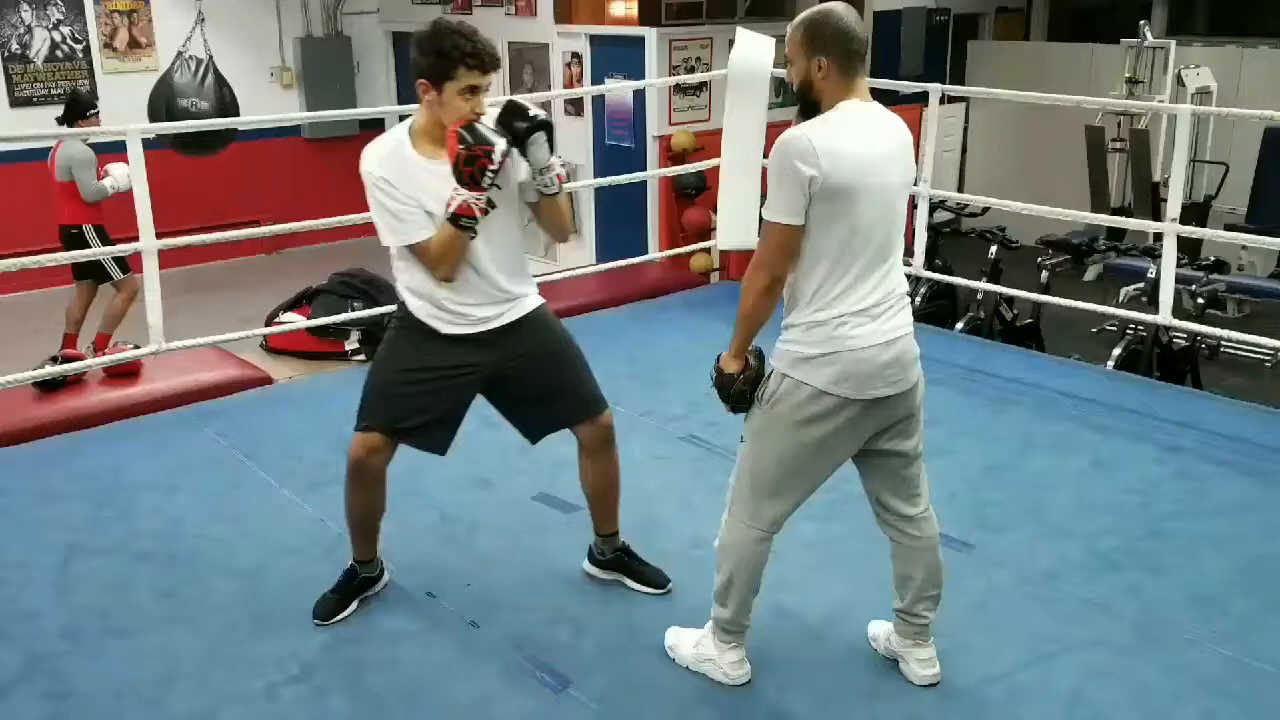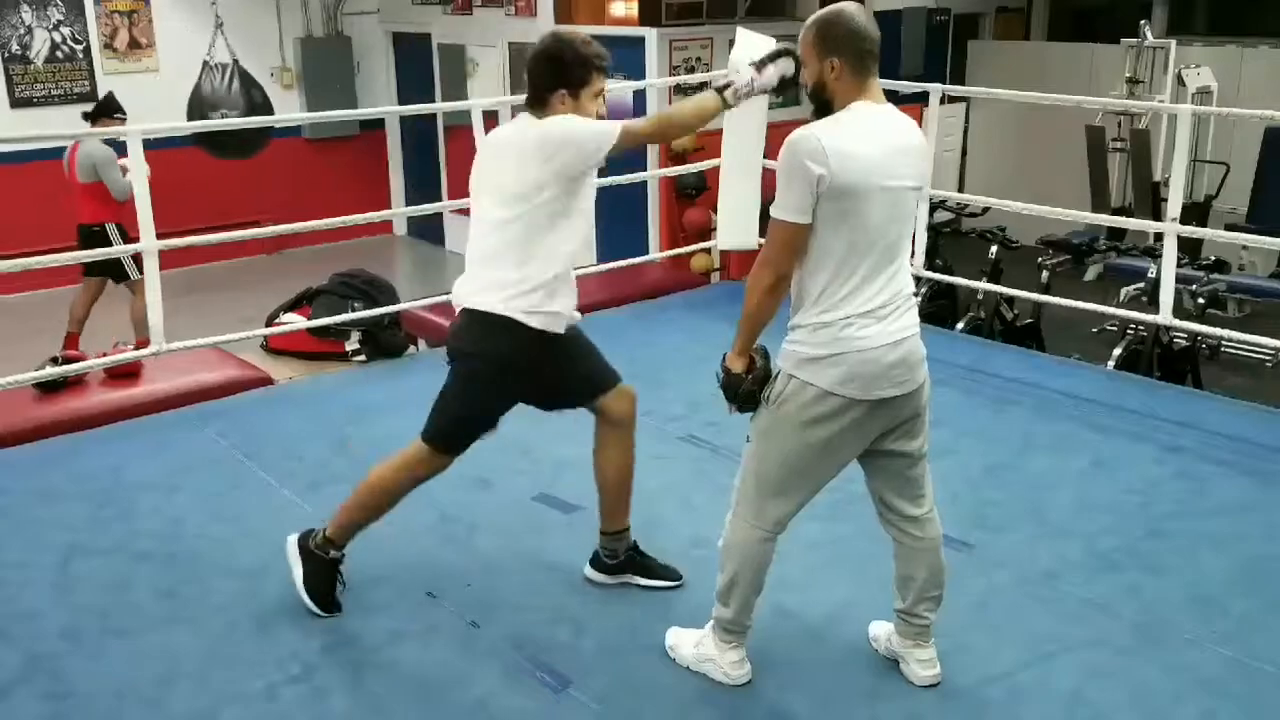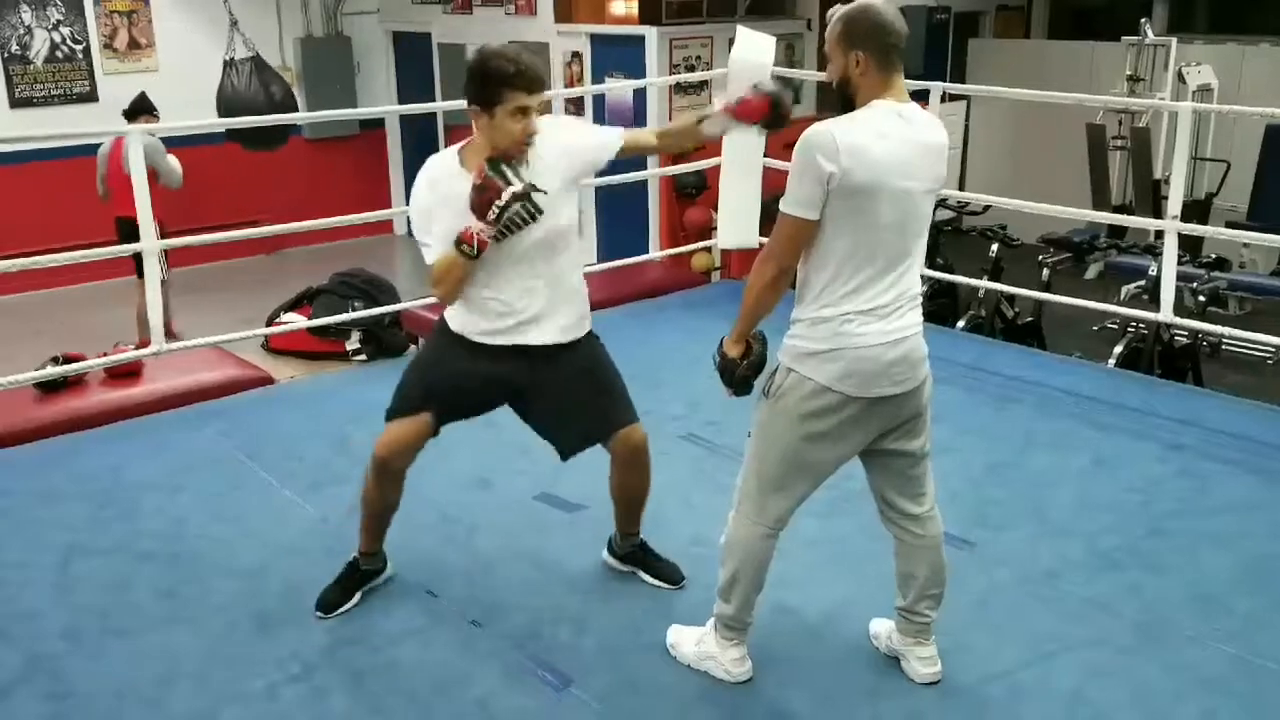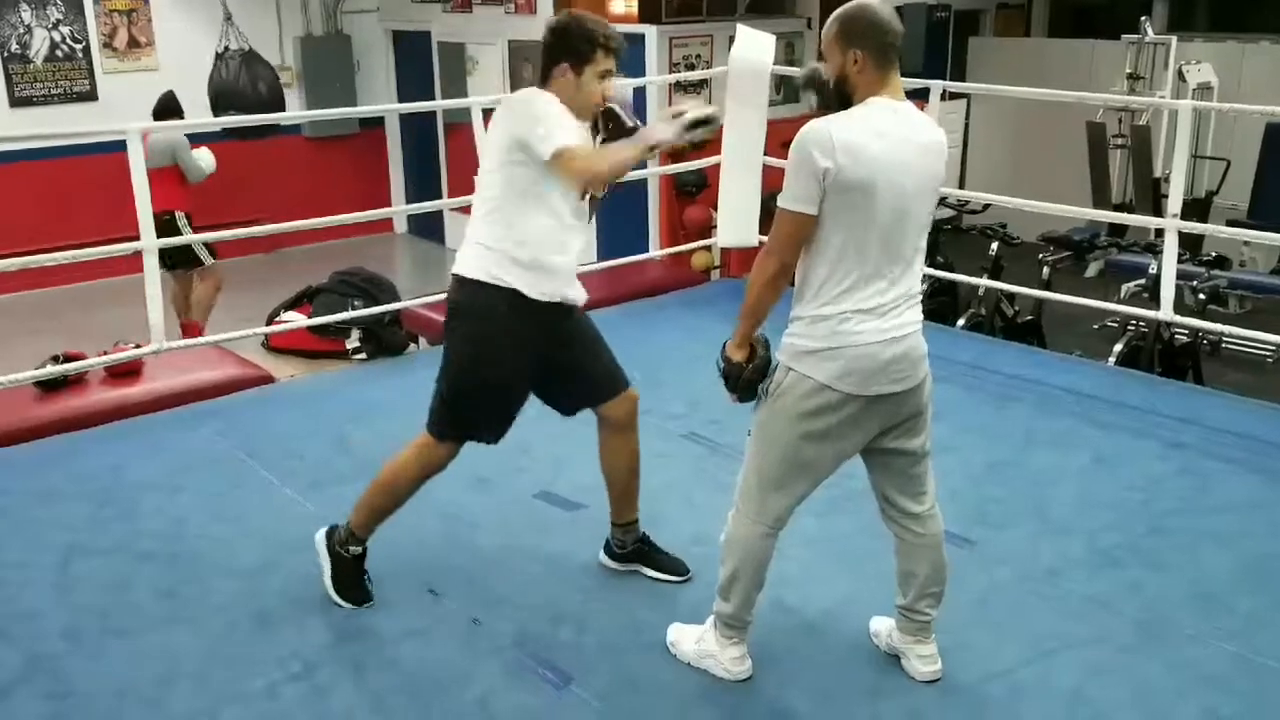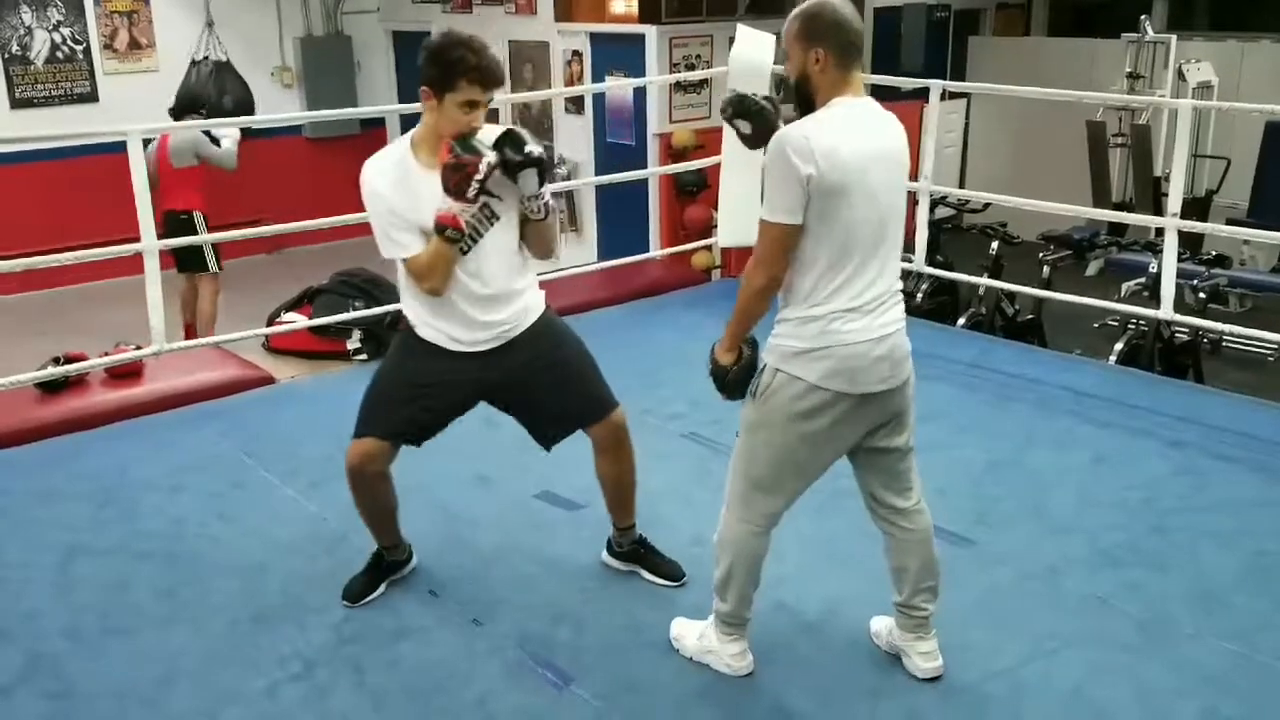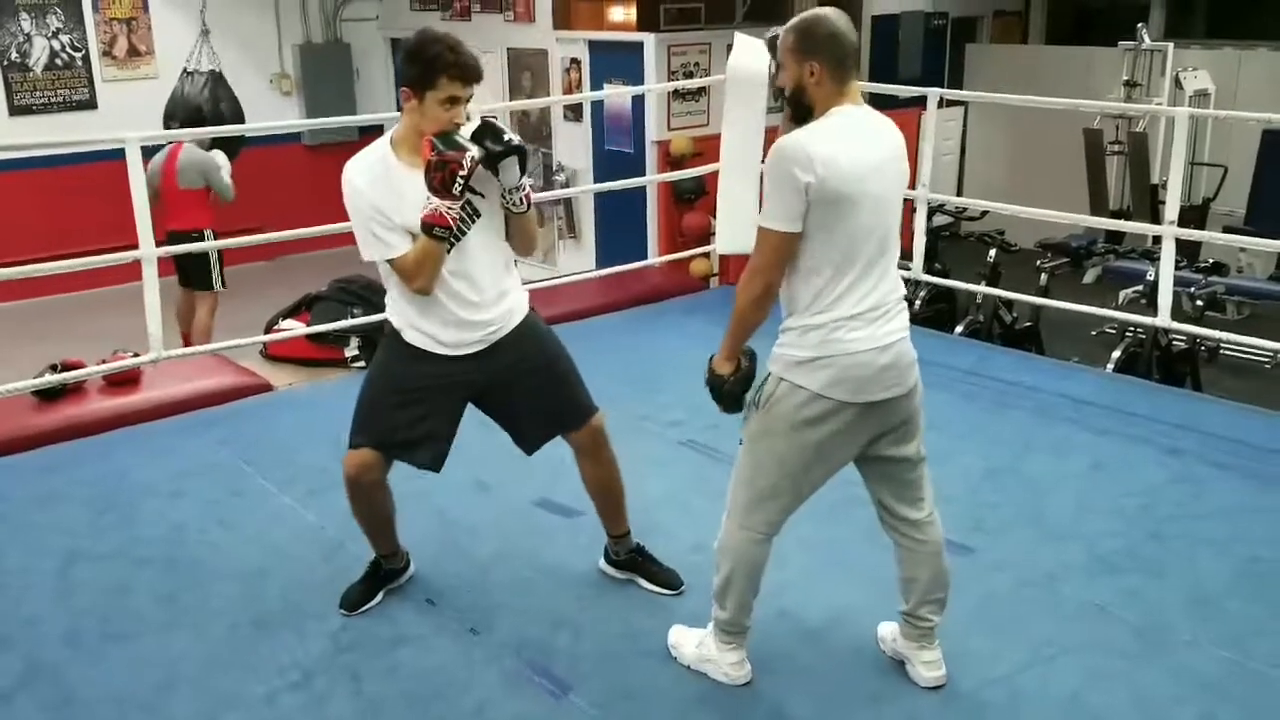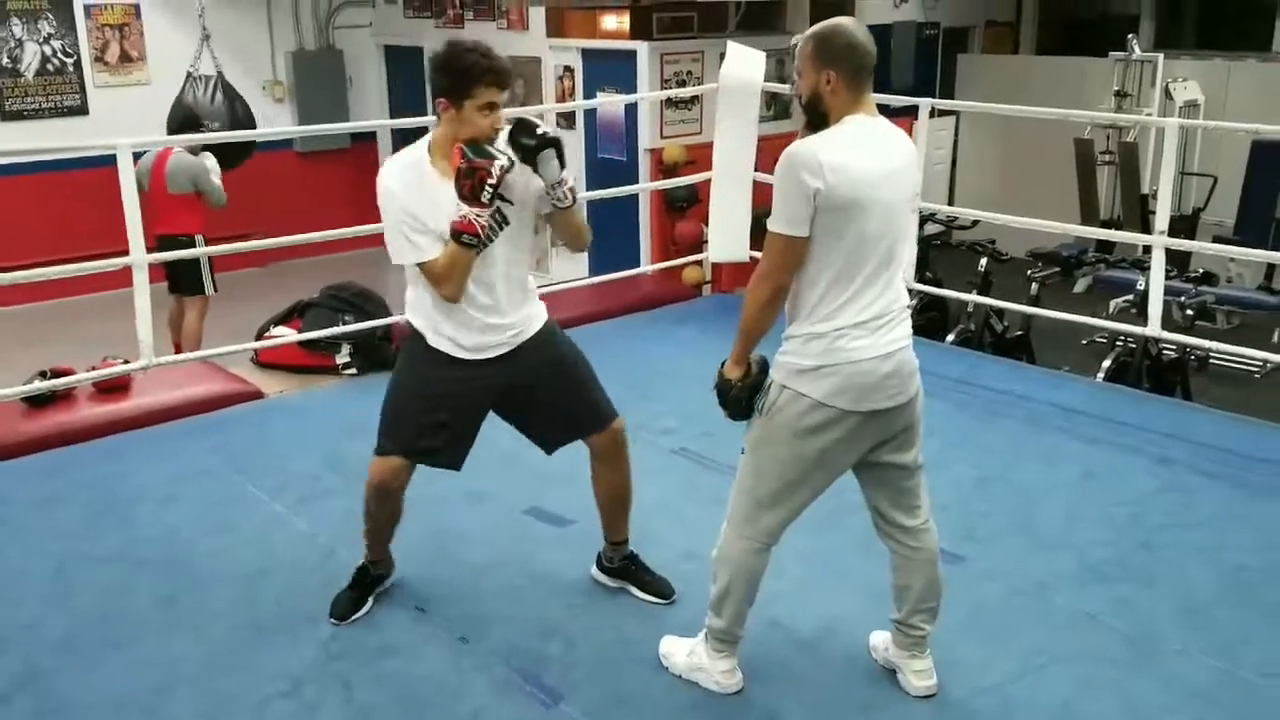
dt=0.4s
person 1, frame 1
left shoulder: (801, 145)
right shoulder: (897, 133)
left elbow: (768, 271)
left wrist: (736, 351)
left hip: (820, 368)
right hip: (895, 358)
left knee: (751, 511)
right knee: (907, 507)
left ankle: (724, 646)
right ankle: (916, 644)
person 1, frame 2
left shoulder: (811, 145)
right shoulder: (911, 136)
left elbow: (773, 269)
left wrist: (741, 350)
left hip: (826, 370)
right hip: (902, 359)
left knee: (756, 511)
right knee: (911, 508)
left ankle: (725, 646)
right ankle: (917, 644)
person 1, frame 3
left shoulder: (828, 142)
right shoulder: (933, 137)
left elbow: (778, 261)
left wrist: (738, 337)
left hip: (826, 366)
right hip: (904, 360)
left knee: (758, 508)
right knee: (912, 506)
left ankle: (726, 643)
right ankle: (917, 642)
person 1, frame 4
left shoulder: (823, 138)
right shoulder: (932, 138)
left elbow: (777, 259)
left wrist: (741, 339)
left hip: (826, 363)
right hip: (903, 357)
left knee: (757, 505)
right knee: (913, 505)
left ankle: (726, 643)
right ankle: (917, 639)
person 1, frame 5
left shoulder: (798, 142)
right shoulder: (891, 129)
left elbow: (769, 267)
left wrist: (732, 341)
left hip: (814, 364)
right hip: (888, 354)
left knee: (750, 505)
right knee: (900, 500)
left ankle: (727, 639)
right ankle: (917, 637)
person 1, frame 6
left shoulder: (796, 151)
right shoulder: (889, 135)
left elbow: (764, 275)
left wrist: (730, 354)
right wrist: (799, 103)
left hip: (817, 372)
right hip: (892, 362)
left knee: (750, 512)
right knee: (911, 510)
left ankle: (725, 647)
right ankle: (922, 645)
person 1, frame 7
left shoulder: (807, 158)
right shoulder: (902, 146)
left elbow: (773, 278)
left wrist: (739, 358)
right wrist: (814, 118)
left hip: (821, 380)
right hip: (895, 372)
left knee: (750, 522)
right knee: (907, 519)
left ankle: (717, 655)
right ankle: (913, 654)
person 2, frame 1
left shoulder: (505, 134)
right shoulder: (384, 160)
left elbow: (564, 232)
right elbow: (444, 267)
left wrist: (543, 161)
right wrist: (471, 192)
left hip: (517, 317)
right hip: (433, 328)
left knee: (597, 428)
right knee: (366, 451)
left ankle: (608, 551)
right ankle: (365, 568)
person 2, frame 2
left shoulder: (512, 139)
right shoulder: (554, 133)
right elbow: (660, 127)
right wrist: (745, 83)
left hip: (540, 323)
right hip: (498, 328)
left knee: (619, 408)
right knee: (432, 454)
left ankle: (614, 552)
right ankle: (320, 547)
person 2, frame 3
left shoulder: (563, 141)
right shoulder: (436, 181)
left elbow: (655, 142)
right elbow: (446, 291)
left wrist: (726, 114)
right wrist: (481, 227)
left hip: (561, 336)
right hip: (474, 336)
left knee: (631, 443)
right knee: (393, 448)
left ankle: (626, 544)
right ankle: (368, 559)
person 2, frame 4
left shoulder: (561, 126)
right shoulder: (533, 111)
right elbow: (592, 172)
left wrist: (610, 148)
right wrist: (659, 135)
left hip: (548, 300)
right hip: (492, 303)
left knee: (621, 407)
right knee: (441, 447)
left ankle: (626, 542)
right ankle: (346, 540)
person 2, frame 5
left shoulder: (497, 147)
right shoulder: (383, 174)
left elbow: (544, 250)
right elbow: (431, 281)
left wrist: (532, 188)
right wrist: (458, 206)
left hip: (523, 326)
right hip: (438, 342)
left knee: (610, 426)
right knee: (364, 458)
left ankle: (626, 544)
right ankle: (393, 554)
person 2, frame 6
left shoulder: (479, 146)
right shoulder: (365, 174)
left elbow: (526, 246)
right elbow: (417, 279)
left wrist: (513, 179)
right wrist: (443, 203)
left hip: (508, 328)
right hip: (423, 346)
left knee: (589, 432)
right knee: (361, 467)
left ankle: (622, 550)
right ankle: (391, 562)
person 2, frame 7
left shoulder: (519, 150)
right shoulder: (402, 177)
left elbow: (578, 239)
right elbow: (445, 284)
left wrist: (553, 172)
right wrist: (475, 209)
left hip: (526, 333)
right hip: (445, 343)
left knee: (609, 437)
right knee: (388, 472)
left ankle: (617, 558)
right ankle: (374, 567)
person 3, frame 1
left shoulder: (61, 148)
right shoulder: (80, 152)
right elbow: (90, 193)
left wrist: (103, 176)
right wrist: (115, 183)
left hip: (71, 229)
right hip: (85, 229)
left knee: (85, 290)
right knee: (128, 288)
left ankle: (68, 349)
right ankle: (98, 347)
person 3, frame 2
left shoulder: (73, 150)
right shoulder: (102, 152)
right elbow: (121, 193)
left wrist: (116, 172)
right wrist: (131, 177)
left hip: (87, 229)
right hip: (106, 230)
left knee: (91, 288)
right knee: (141, 288)
left ankle: (69, 347)
right ankle: (144, 347)
person 3, frame 3
left shoulder: (106, 148)
right shoulder: (149, 143)
left elbow: (102, 191)
right elbow: (174, 181)
right wrist: (173, 169)
left hip: (122, 223)
left knee: (158, 279)
left ankle: (169, 335)
right ankle: (143, 346)
person 3, frame 4
left shoulder: (140, 144)
right shoulder: (173, 139)
right elbow: (195, 176)
right wrist: (205, 163)
left hip: (154, 220)
right hip: (174, 218)
left knee: (181, 279)
right knee: (211, 277)
left ankle: (188, 335)
right ankle: (196, 334)
person 3, frame 5
left shoulder: (157, 143)
right shoulder: (193, 137)
left elbow: (154, 181)
right elbow: (228, 163)
right wrist: (229, 140)
left hip: (170, 218)
right hip: (190, 216)
left knee: (192, 278)
right knee: (208, 284)
left ankle: (191, 336)
person 3, frame 6
left shoulder: (159, 159)
right shoulder: (202, 158)
left elbow: (152, 197)
right elbow: (229, 196)
right wrist: (224, 174)
left hip: (173, 235)
right hip: (198, 235)
left knee: (188, 291)
right knee: (207, 301)
left ankle: (189, 348)
person 3, frame 7
left shoulder: (147, 160)
right shoulder: (192, 164)
left elbow: (137, 188)
right elbow: (220, 200)
right wrist: (213, 175)
left hip: (163, 240)
right hip: (188, 240)
left knee: (179, 300)
right knee: (196, 306)
left ankle: (180, 354)
